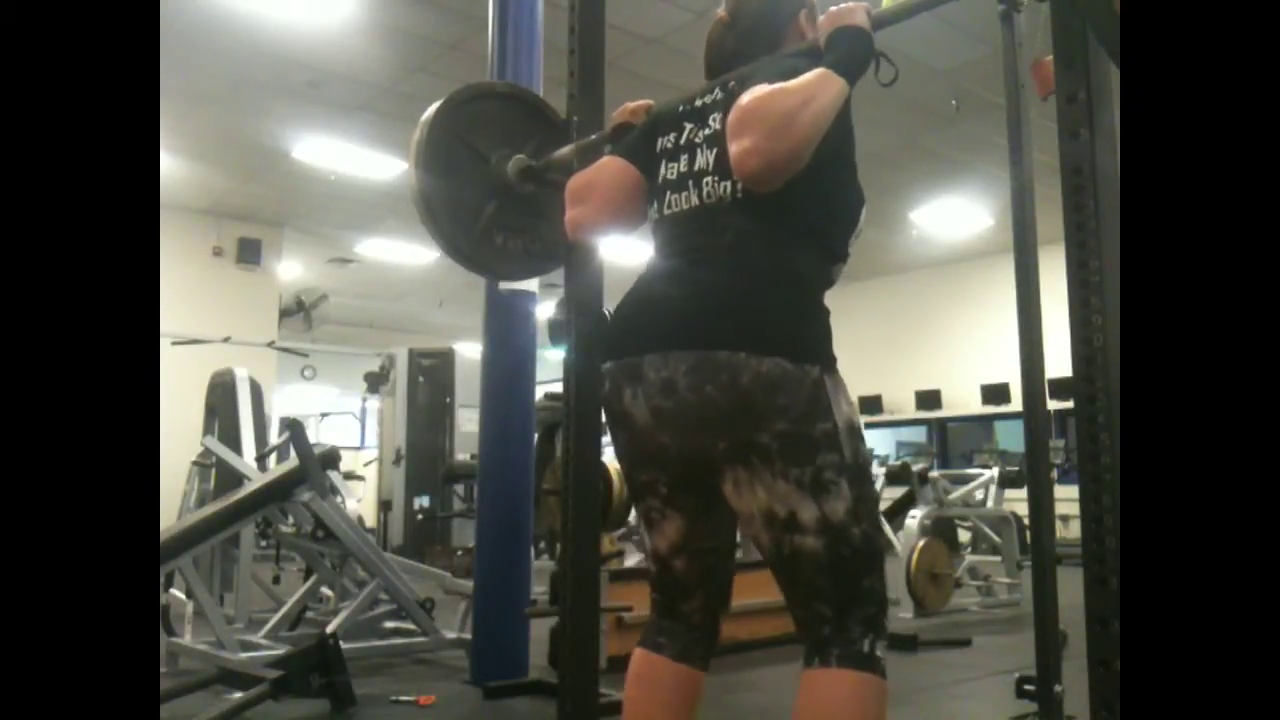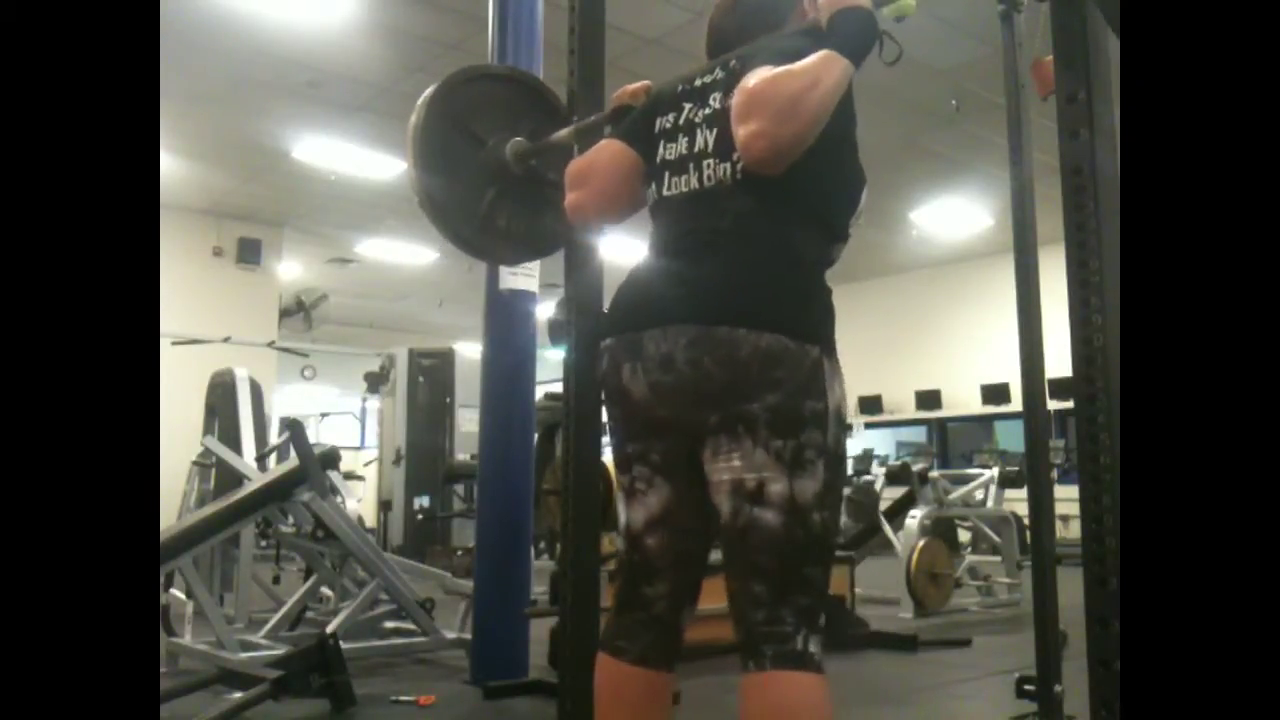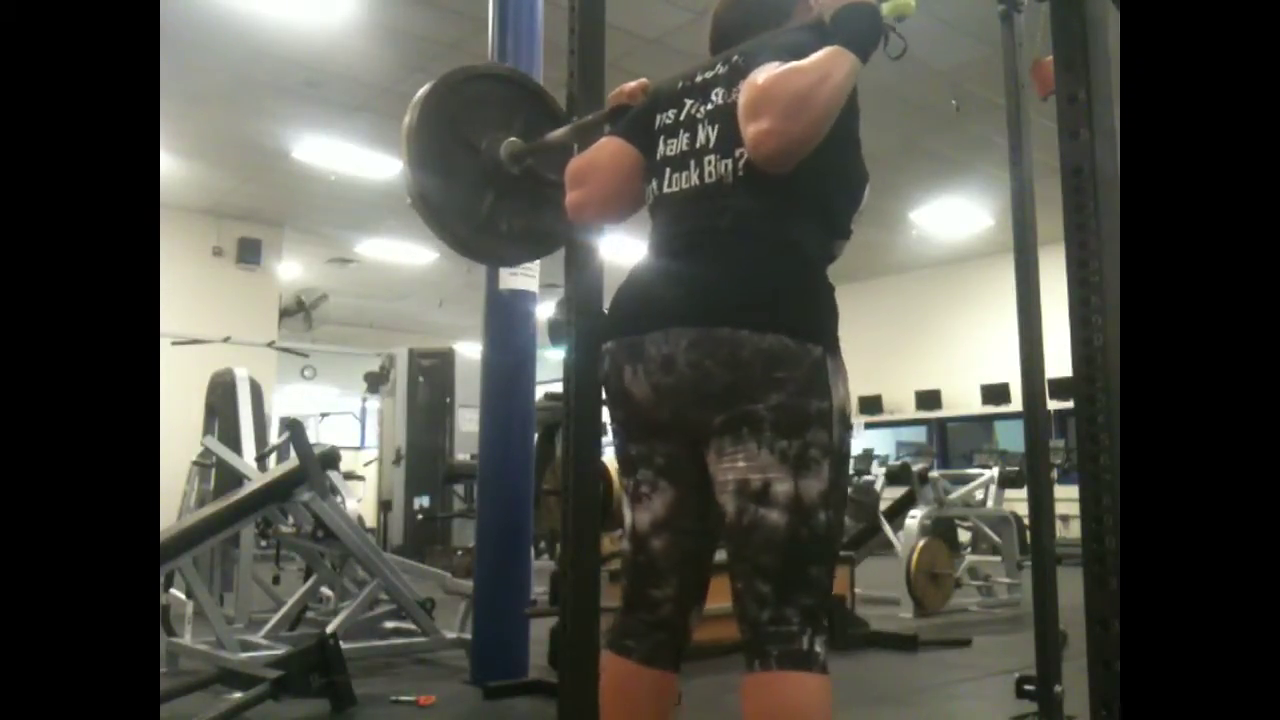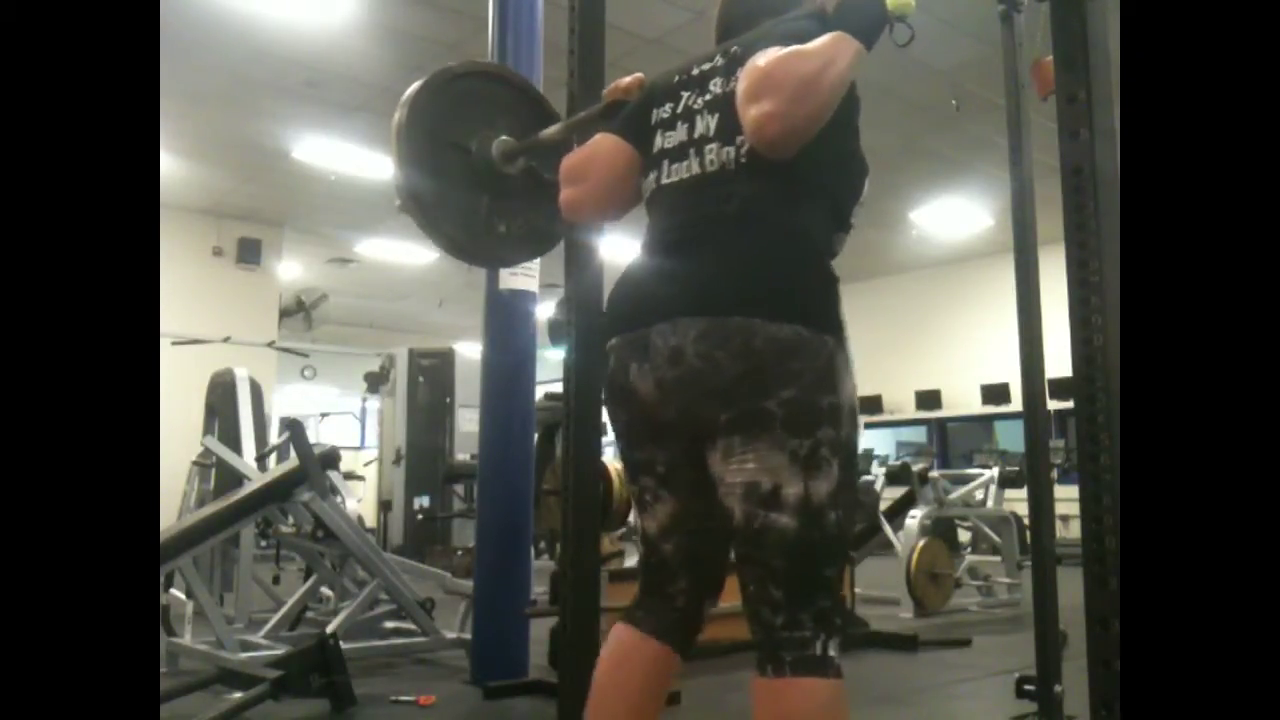
dt=0.4s
person 1, frame 1
left shoulder: (676, 114)
right shoulder: (802, 70)
left elbow: (582, 215)
right elbow: (757, 148)
left wrist: (625, 140)
left hip: (639, 368)
right hip: (752, 362)
left knee: (683, 609)
right knee: (847, 620)
person 1, frame 2
left shoulder: (673, 98)
left elbow: (583, 198)
right elbow: (763, 129)
left wrist: (624, 122)
left hip: (642, 346)
right hip: (753, 344)
left knee: (649, 598)
right knee: (781, 616)
person 1, frame 3
left shoulder: (672, 94)
left elbow: (583, 196)
right elbow: (772, 126)
left wrist: (621, 121)
left hip: (644, 345)
right hip: (759, 344)
left knee: (655, 602)
right knee: (784, 614)
person 1, frame 4
left shoulder: (669, 88)
left elbow: (579, 194)
right elbow: (773, 110)
left wrist: (616, 118)
left hip: (643, 340)
right hip: (760, 335)
left knee: (671, 593)
right knee: (797, 613)
